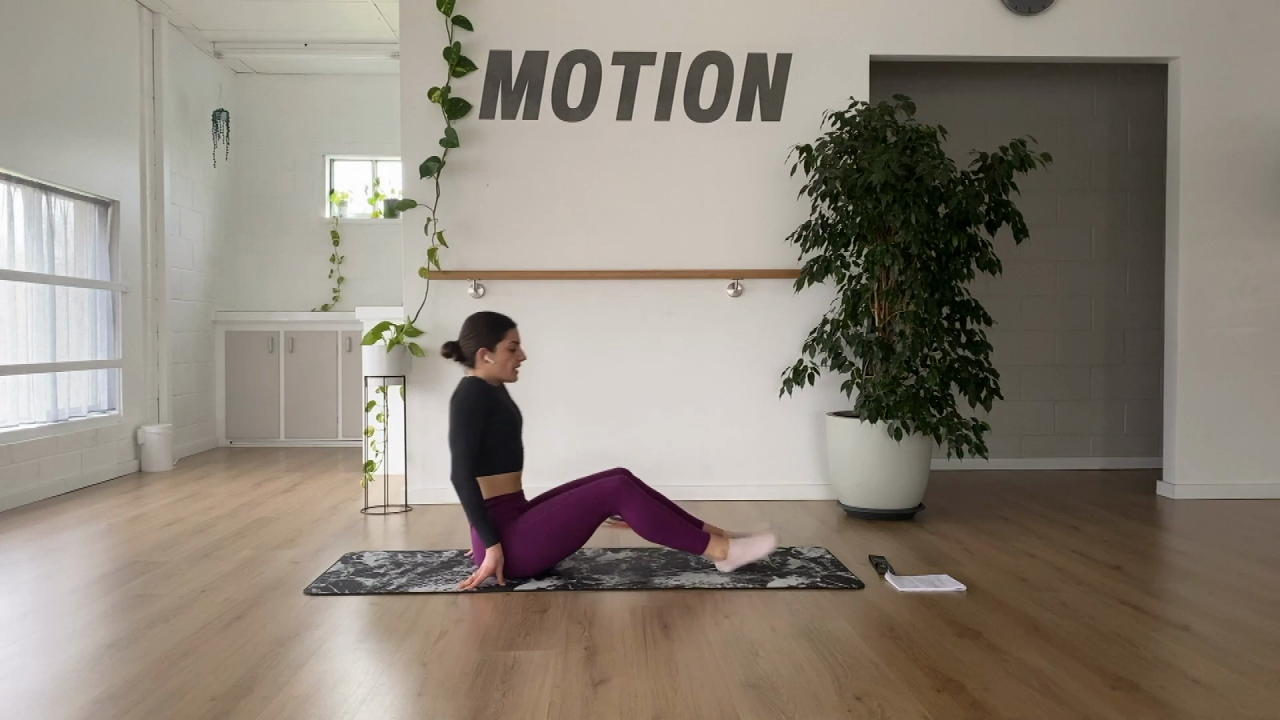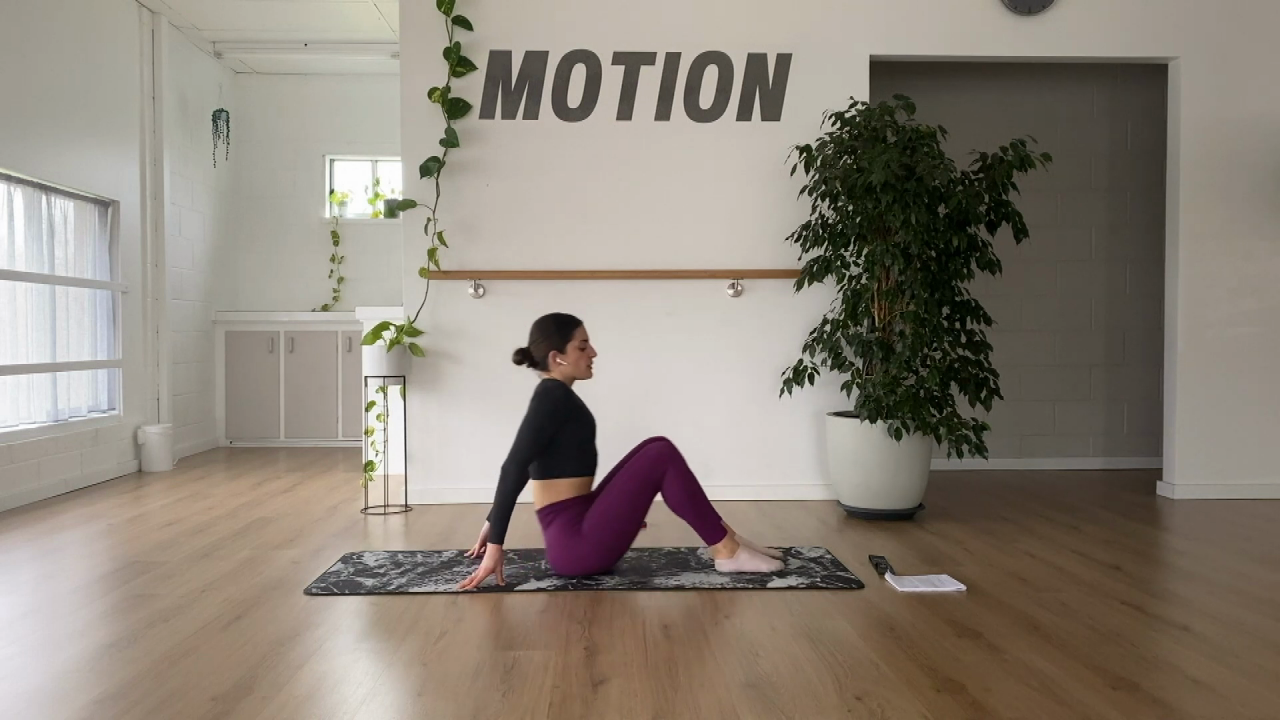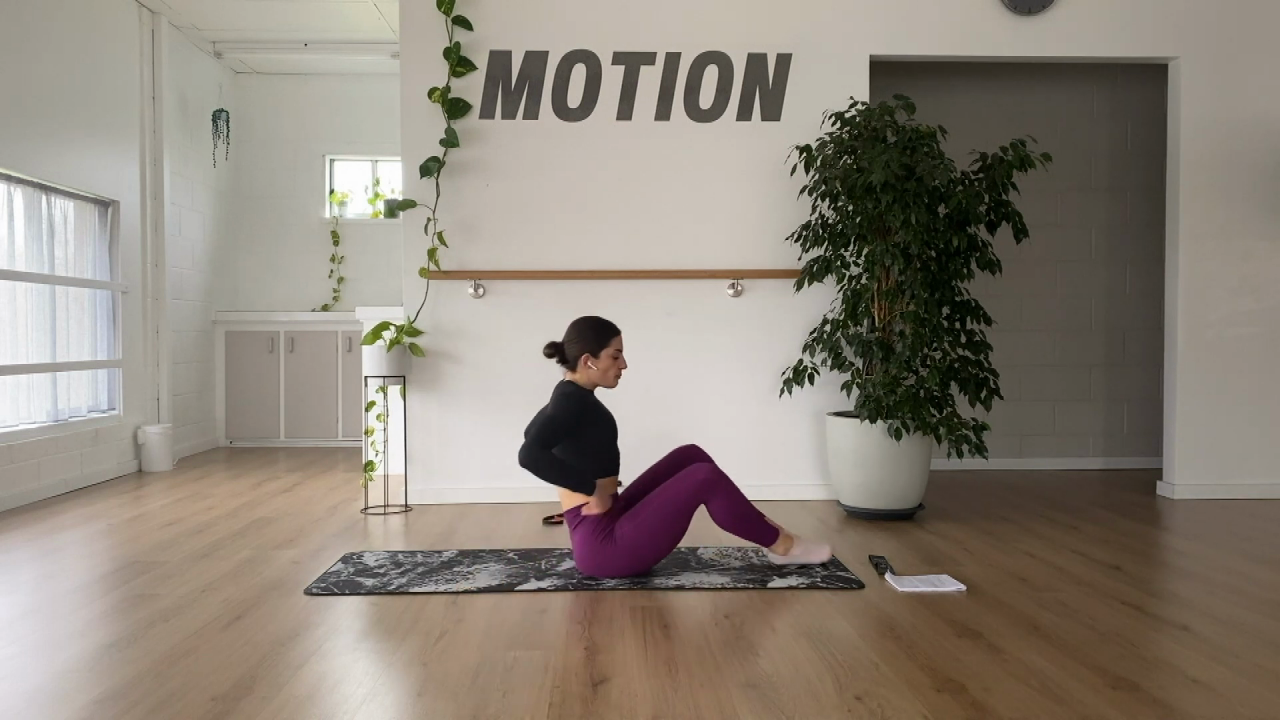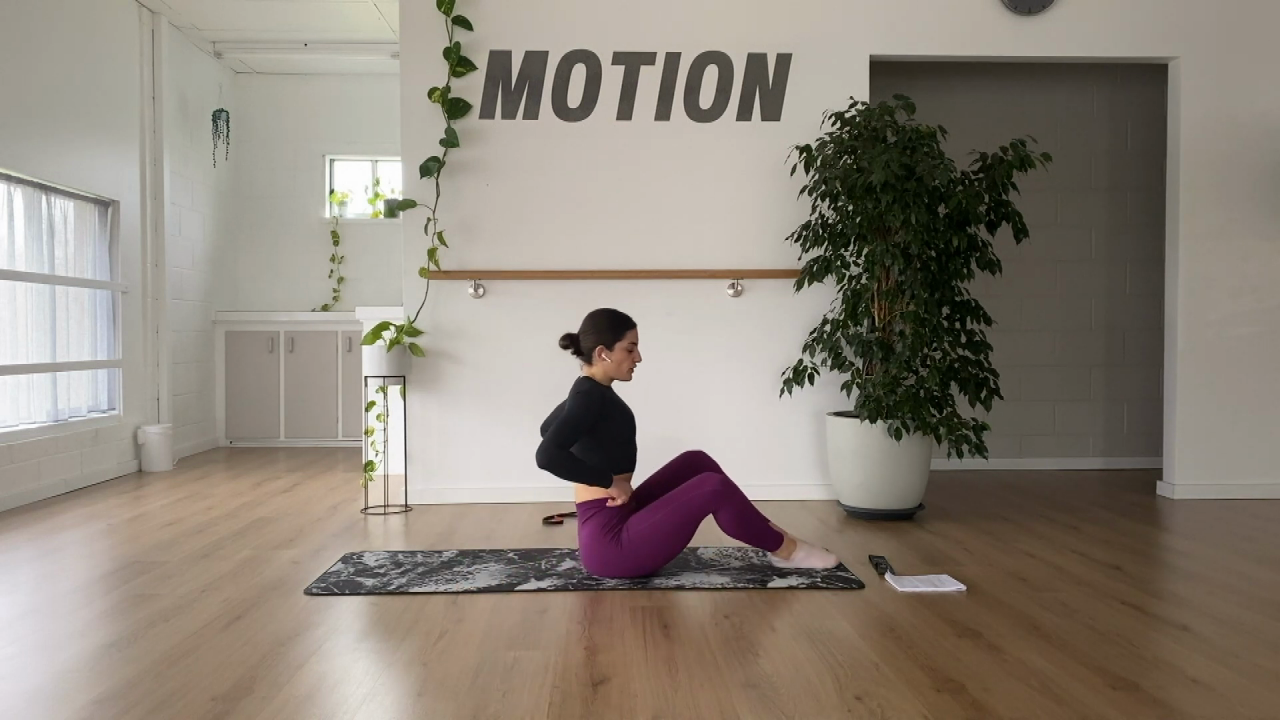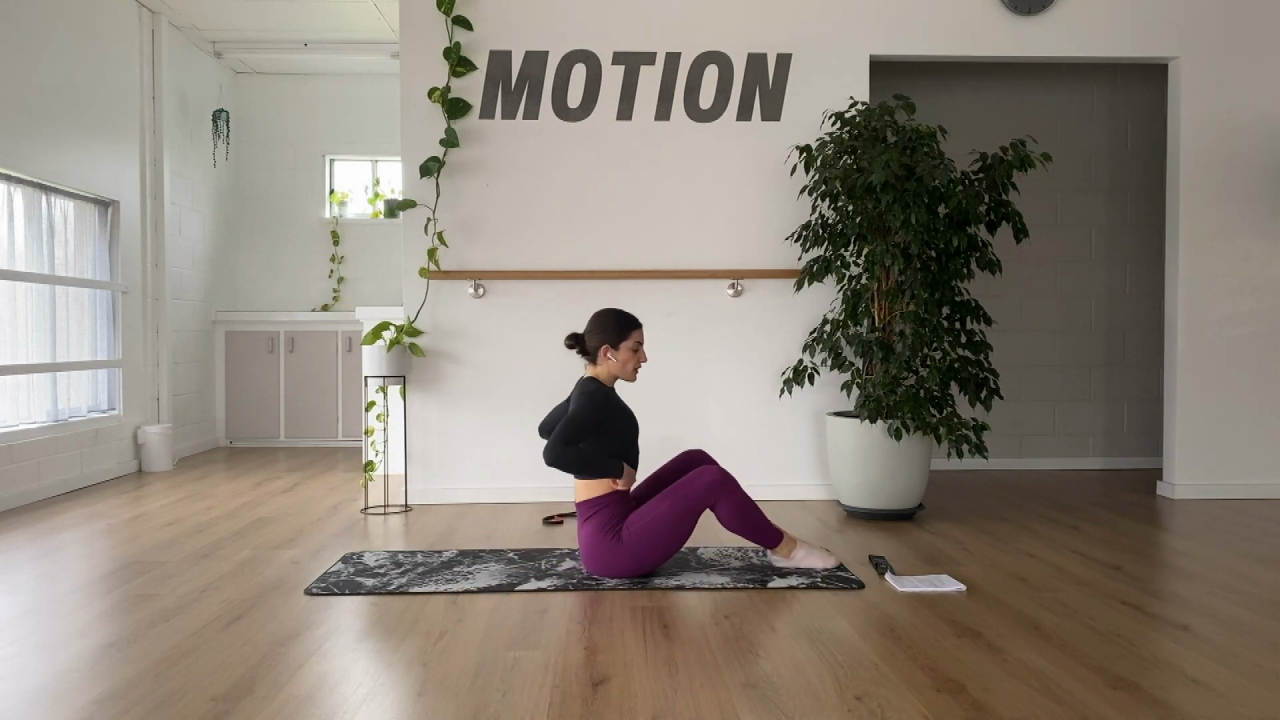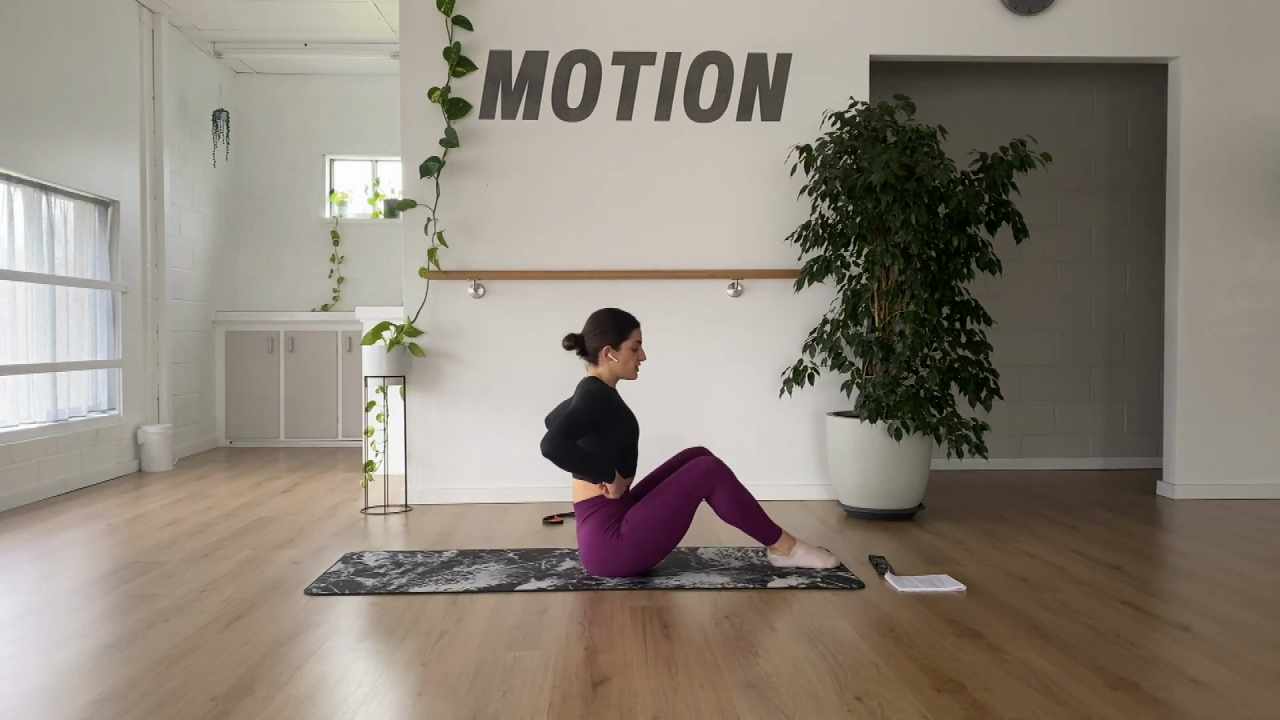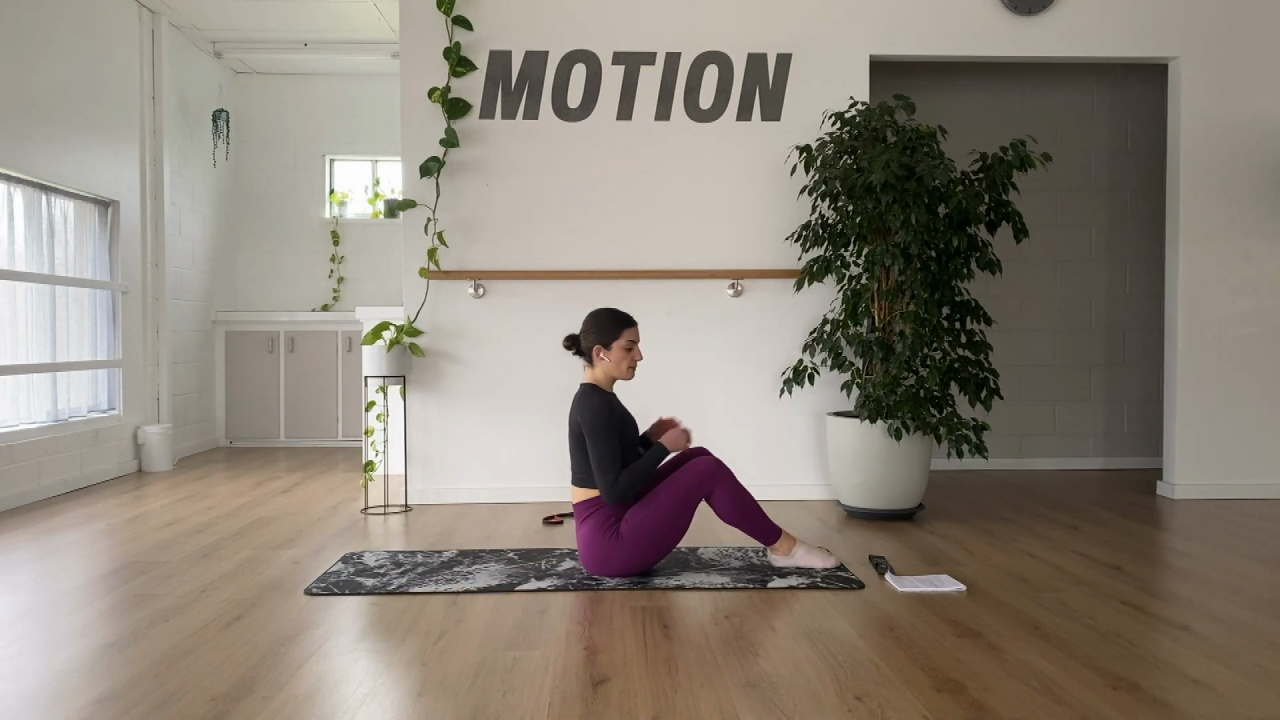
dt=0.5s
person 1, frame 1
left shoulder: (491, 391)
right shoulder: (471, 395)
right elbow: (462, 475)
right wrist: (491, 546)
left hip: (515, 519)
right hip: (507, 538)
left knee: (618, 478)
right knee: (614, 491)
left ankle: (713, 537)
right ankle: (720, 550)
person 1, frame 2
left shoulder: (557, 394)
right shoulder: (553, 398)
left elbow: (518, 467)
right elbow: (515, 466)
left wrist: (492, 523)
right wrist: (496, 545)
left hip: (588, 531)
right hip: (578, 545)
left knee: (655, 449)
right knee: (661, 453)
left ankle: (726, 541)
right ankle: (727, 550)
person 1, frame 3
left shoulder: (574, 396)
right shoulder: (572, 400)
left elbow: (533, 434)
right elbow: (529, 453)
left wrist: (582, 488)
right wrist: (591, 489)
left hip: (611, 526)
right hip: (605, 546)
left knee: (690, 455)
right knee: (705, 477)
left ankle: (770, 532)
right ankle: (781, 545)
person 1, frame 4
left shoulder: (590, 391)
right shoulder: (590, 397)
left elbow: (548, 429)
right elbow: (547, 455)
right wrist: (608, 482)
left hip: (620, 522)
right hip: (610, 544)
left knee: (696, 463)
right knee: (714, 488)
left ankle: (769, 533)
right ankle: (785, 549)
person 1, frame 5
left shoulder: (590, 390)
right shoulder: (594, 397)
left elbow: (546, 429)
right elbow: (554, 453)
right wrist: (618, 468)
left hip: (616, 523)
right hip: (610, 544)
left knee: (695, 461)
right knee: (712, 480)
left ankle: (770, 534)
right ankle: (783, 548)
person 1, frame 6
left shoulder: (592, 390)
right shoulder: (597, 395)
left elbow: (552, 421)
right elbow: (552, 445)
right wrist: (608, 477)
left hip: (612, 522)
right hip: (610, 544)
left knee: (697, 457)
right knee: (709, 470)
left ankle: (773, 538)
right ankle: (783, 547)
person 1, frame 7
left shoulder: (592, 398)
right shoulder: (597, 404)
right elbow: (613, 489)
left wrist: (649, 439)
right wrist: (661, 448)
left hip: (612, 526)
right hip: (609, 544)
left knee: (698, 457)
right knee: (708, 471)
left ankle: (778, 541)
right ankle: (784, 547)
